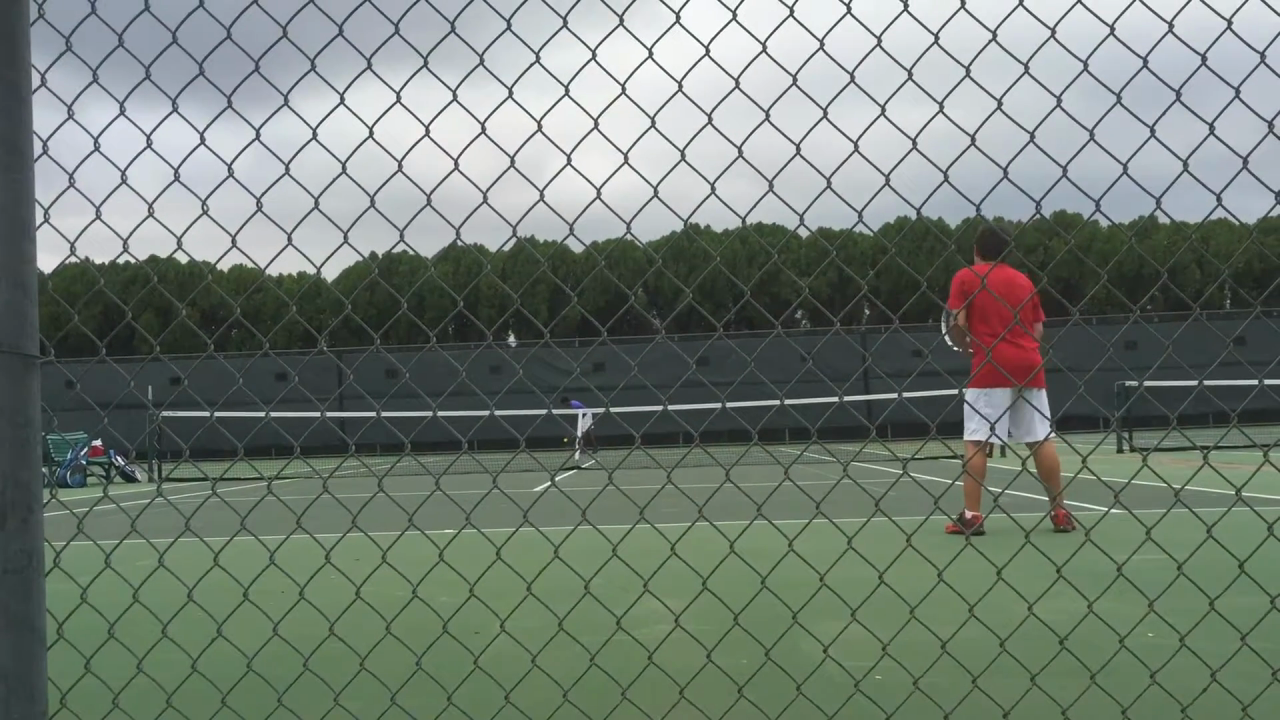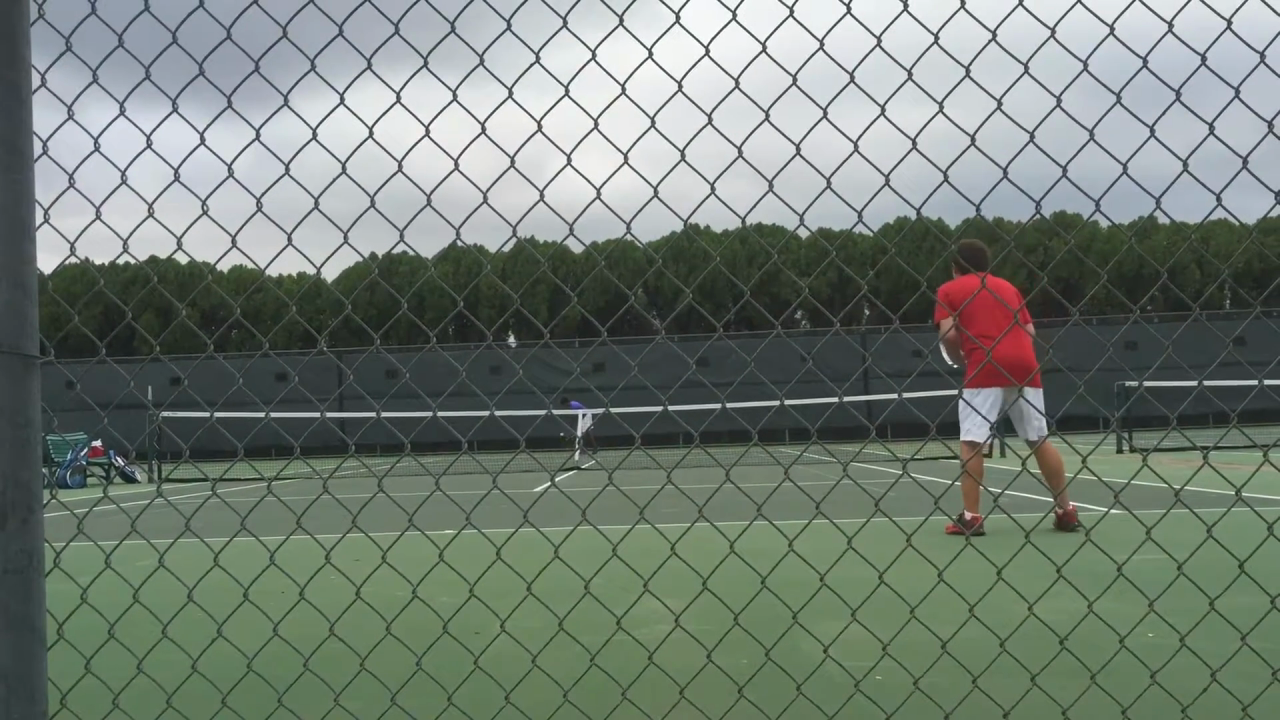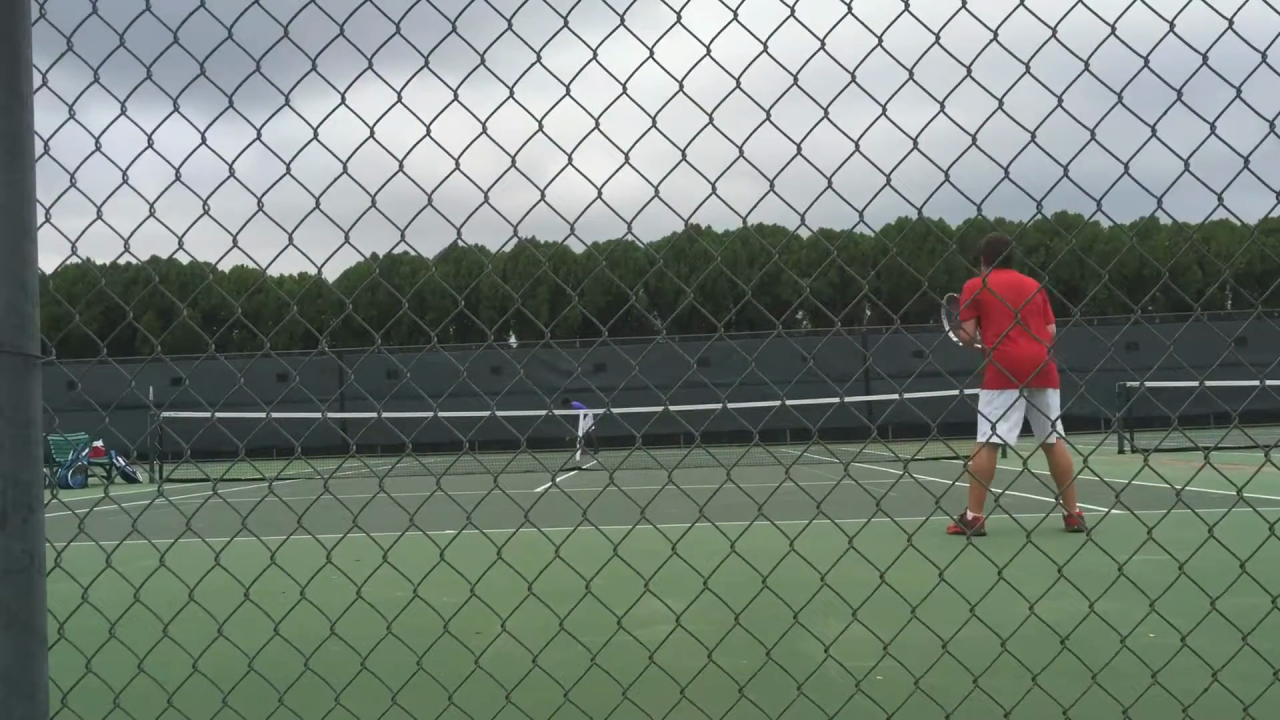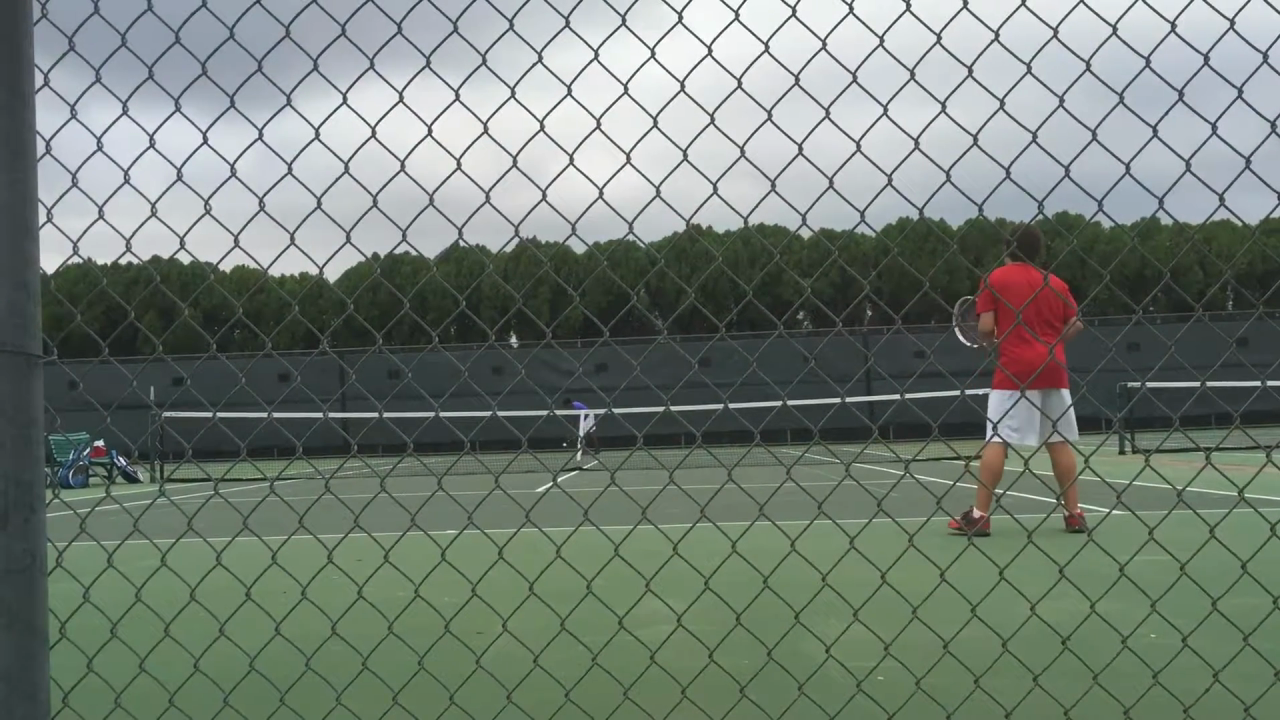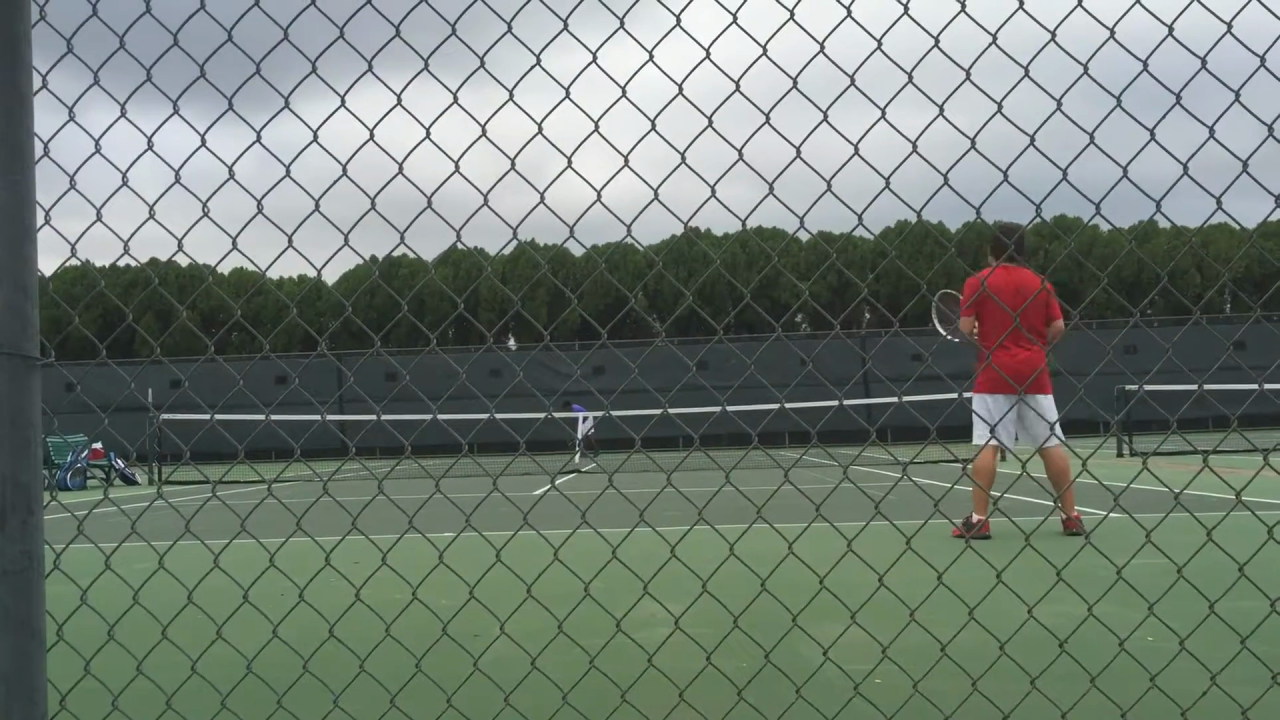
dt=0.3s
person 1, frame 1
left shoulder: (966, 277)
right shoulder: (1024, 280)
left elbow: (957, 323)
right elbow: (1038, 330)
left wrist: (964, 343)
left hip: (991, 370)
right hip: (1029, 366)
left knee: (976, 441)
right knee: (1041, 439)
left ankle: (972, 515)
right ankle: (1059, 512)
person 1, frame 2
left shoulder: (949, 290)
right shoulder: (1008, 286)
left elbow: (948, 333)
right elbow: (1030, 331)
left wrist: (957, 356)
left hip: (986, 369)
right hip: (1025, 365)
left knee: (972, 442)
right knee: (1040, 439)
left ankle: (971, 516)
right ankle: (1066, 510)
person 1, frame 3
left shoulder: (974, 286)
right shoulder: (1034, 285)
left elbow: (967, 334)
right elbow: (1051, 331)
left wrist: (977, 341)
left hip: (1004, 369)
right hip: (1043, 367)
left knee: (988, 441)
right knee: (1054, 440)
left ankle: (974, 516)
right ankle: (1072, 512)
person 1, frame 4
left shoulder: (993, 279)
right shoulder: (1055, 283)
left elbow: (985, 327)
right elbow: (1075, 325)
left wrist: (993, 339)
left hip: (1013, 370)
right hip: (1052, 370)
left knee: (997, 441)
right knee: (1060, 440)
left ankle: (979, 515)
right ankle: (1073, 513)
person 1, frame 5
left shoulder: (977, 282)
right shoulder: (1040, 283)
left elbow: (966, 329)
right elbow: (1057, 328)
left hip: (994, 375)
right hip: (1034, 373)
left knee: (986, 445)
right knee: (1050, 444)
left ankle: (979, 519)
right ankle: (1070, 516)
